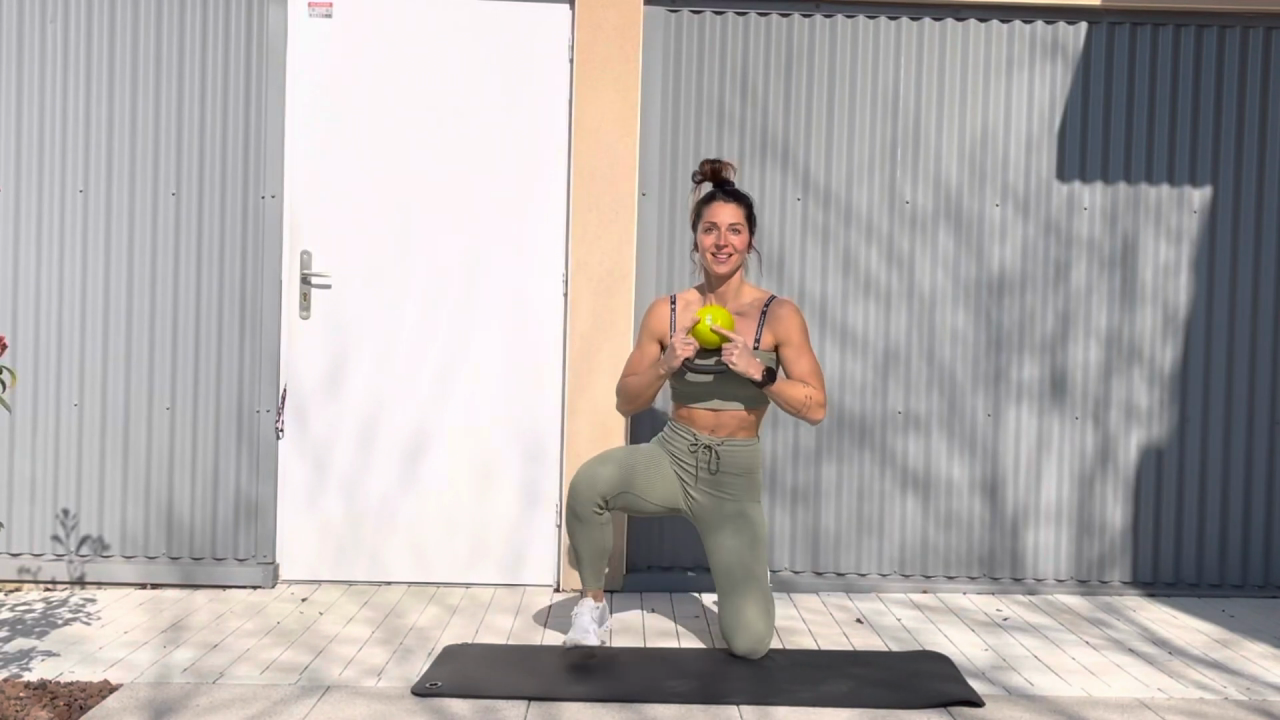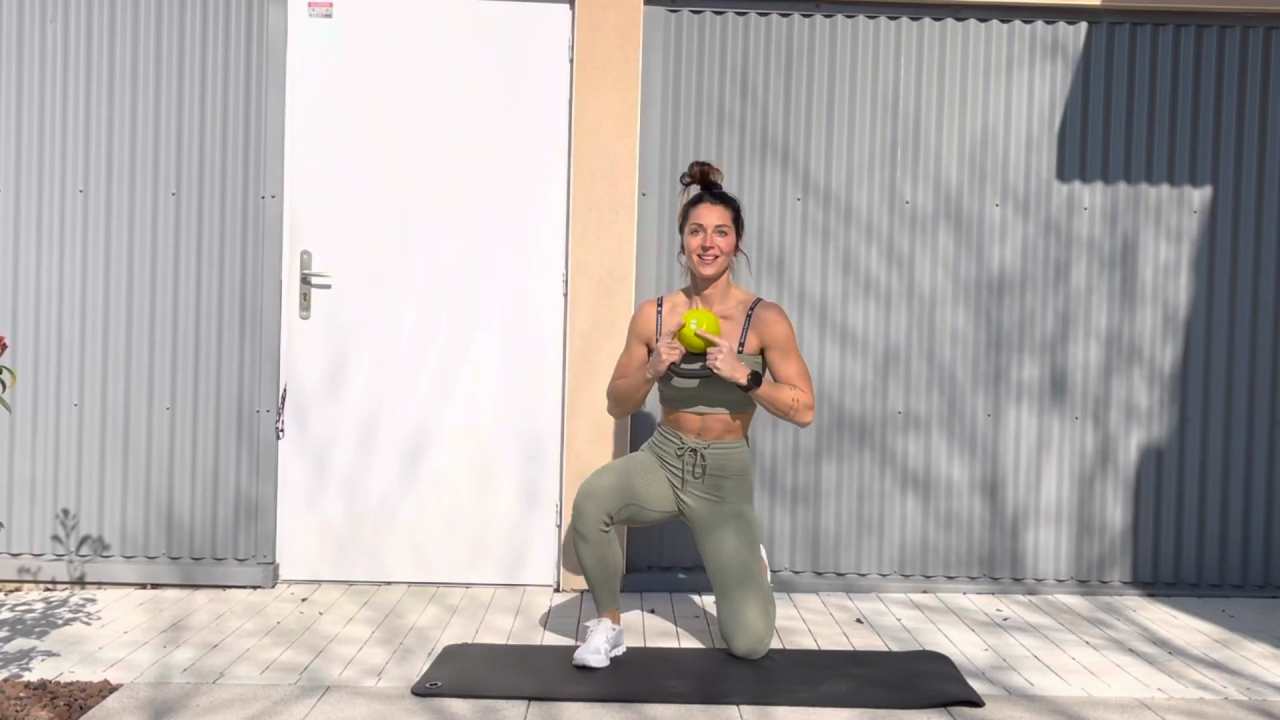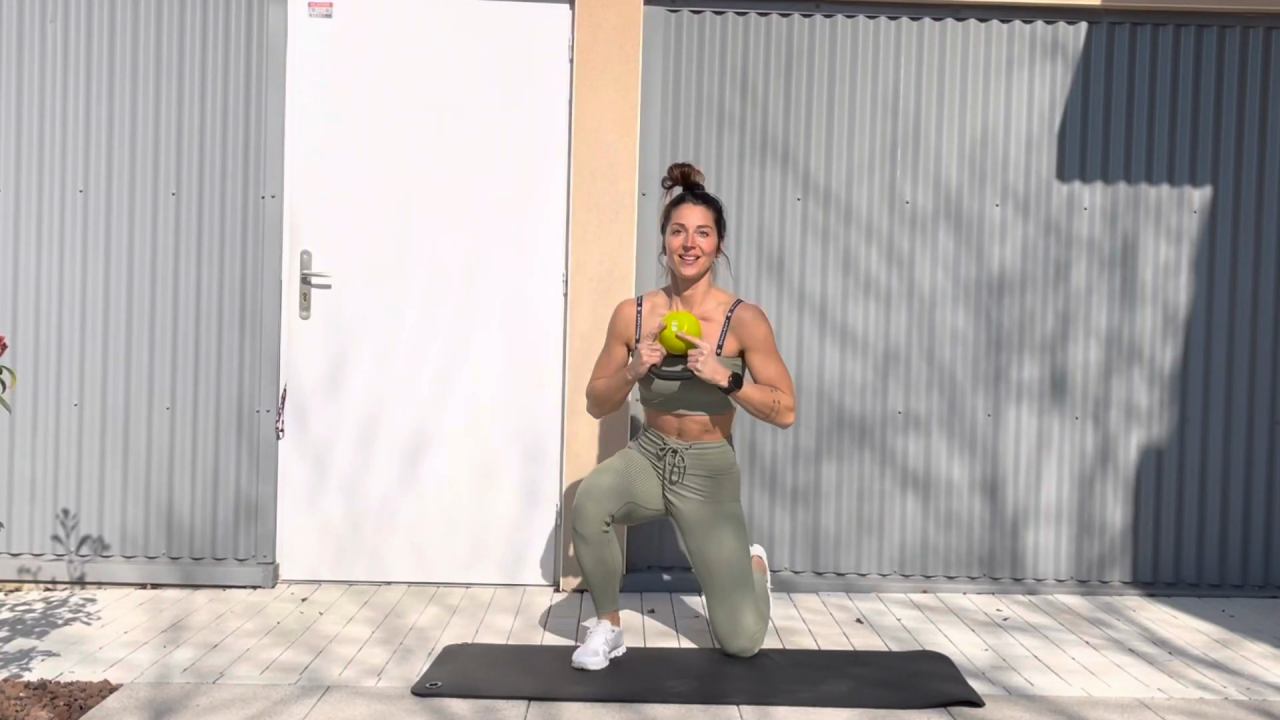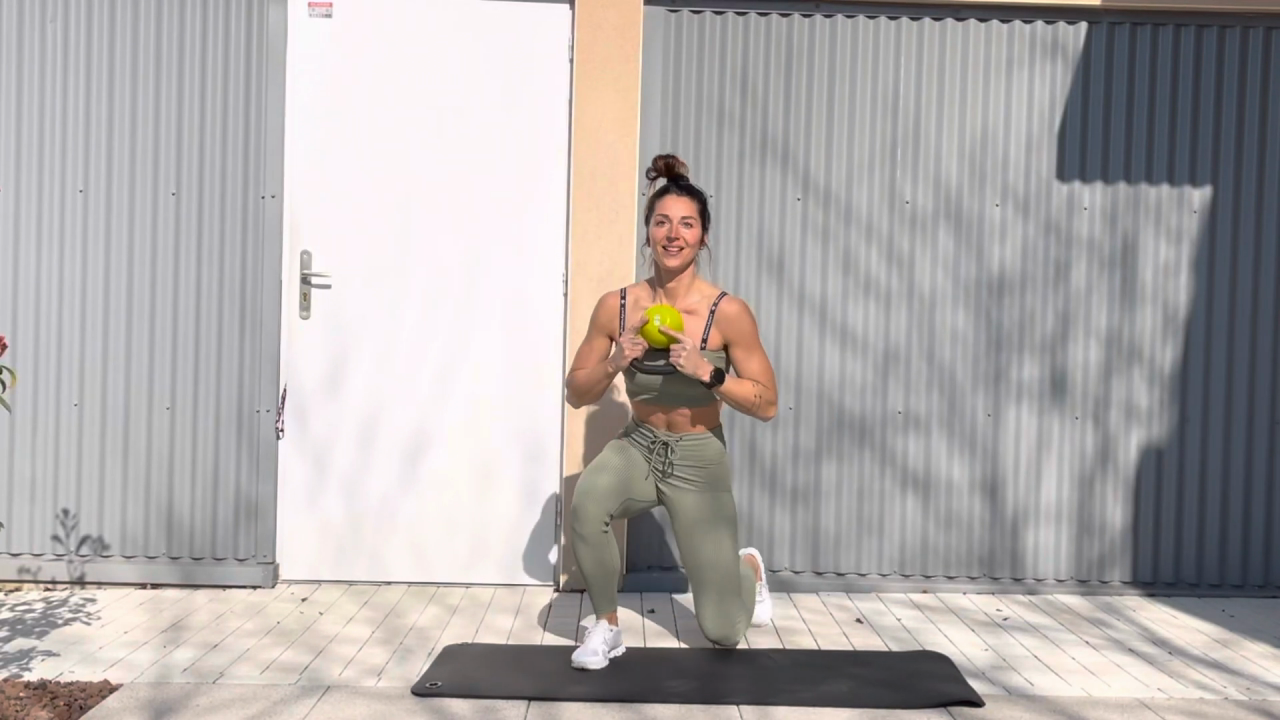
dt=0.1s
person 1, frame 1
left shoulder: (778, 315)
right shoulder: (665, 312)
left elbow: (814, 408)
right elbow: (627, 403)
left wrist: (757, 371)
right wrist: (664, 365)
left hip: (733, 474)
right hip: (669, 455)
left knee: (750, 643)
right knee: (588, 482)
left ankle: (750, 567)
right ankle: (593, 599)
person 1, frame 2
left shoulder: (764, 317)
right shoulder: (652, 314)
left elbow: (804, 411)
right elbow: (617, 405)
left wrist: (744, 375)
right wrist: (652, 368)
left hip: (726, 476)
right hip: (661, 460)
left knee: (749, 643)
right knee: (592, 499)
left ankle: (752, 566)
right ankle: (607, 623)
person 1, frame 3
left shoulder: (744, 319)
right shoulder: (631, 314)
left elbow: (785, 411)
right elbow: (597, 405)
left wrist: (725, 379)
right wrist: (632, 370)
left hip: (709, 468)
right hip: (646, 455)
left knee: (740, 641)
right knee: (588, 505)
left ankle: (753, 570)
right ankle: (607, 625)
person 1, frame 4
left shoulder: (729, 312)
right shoulder: (615, 306)
left elbow: (767, 404)
right elbow: (575, 393)
left wrist: (709, 373)
right wrist: (615, 363)
left hip: (700, 462)
right hip: (637, 449)
left knee: (722, 632)
right knee: (587, 503)
left ankle: (747, 569)
right ankle: (606, 625)
